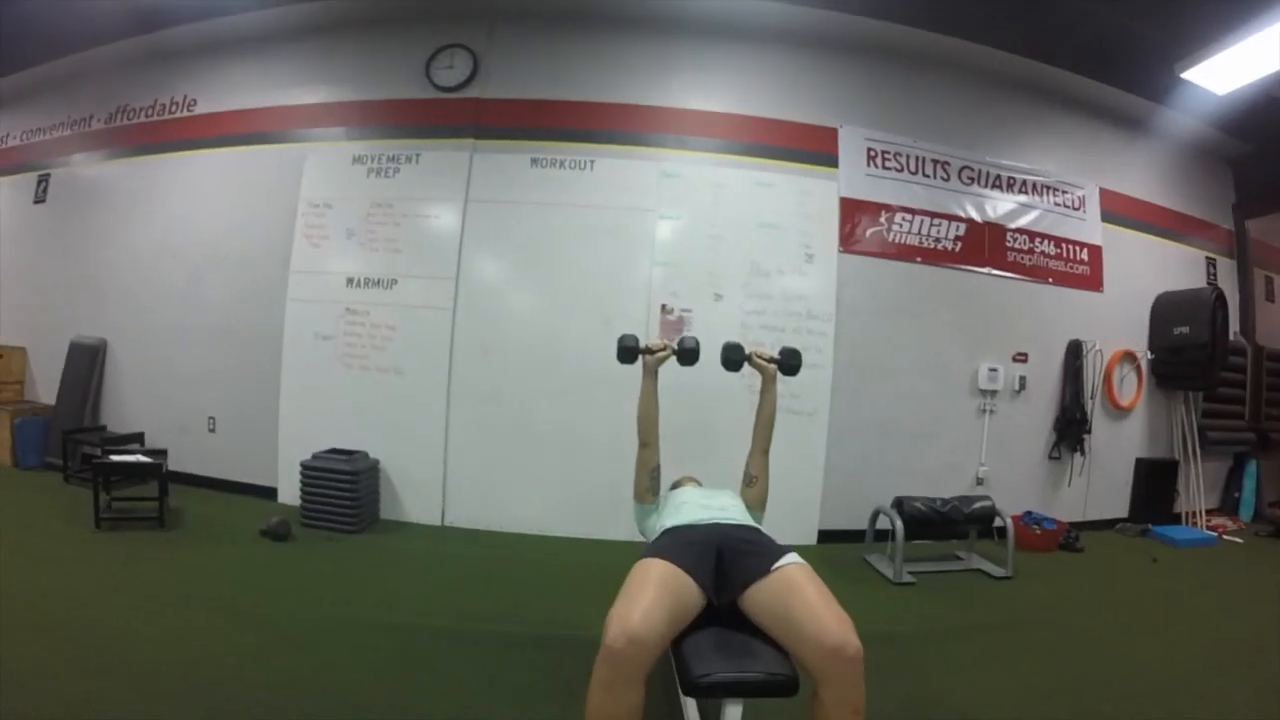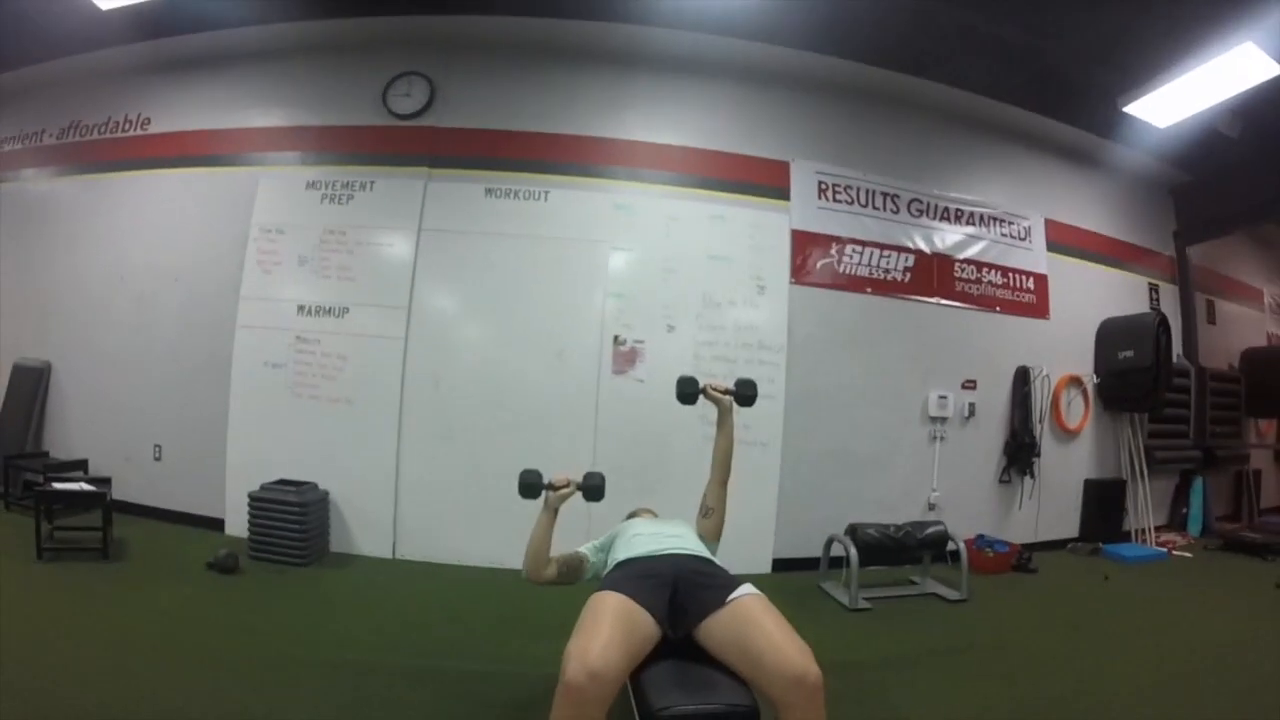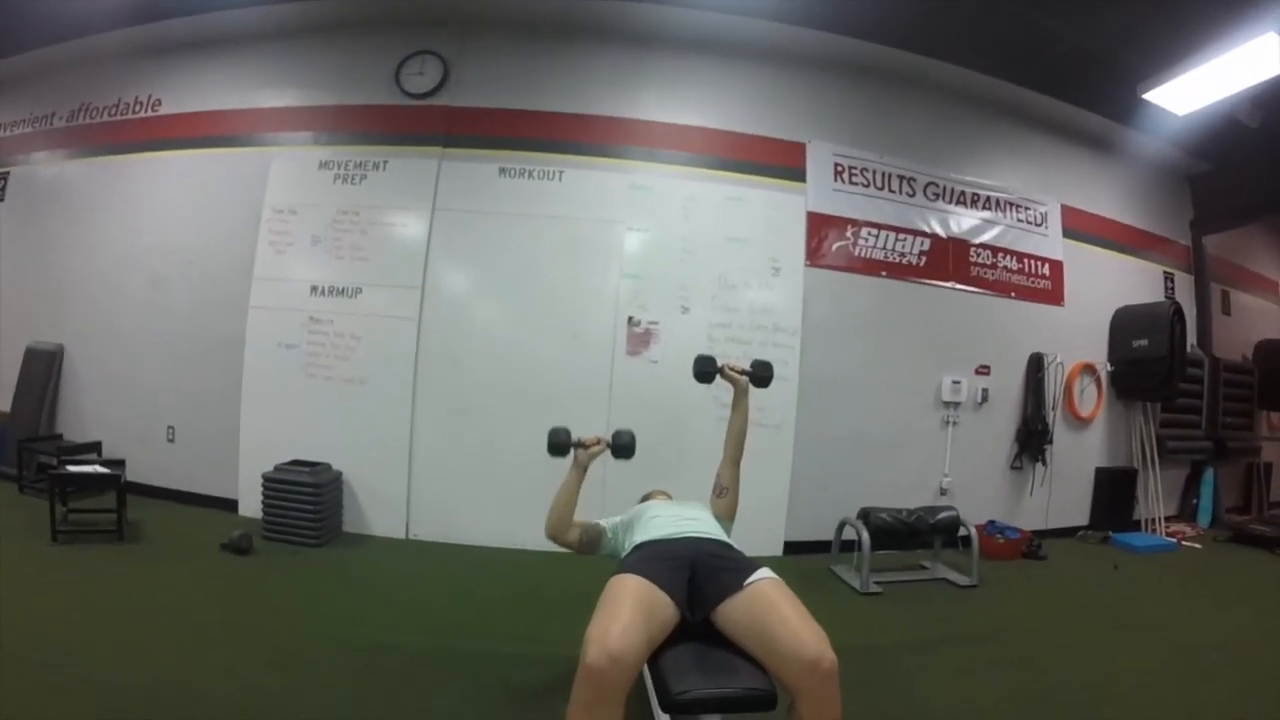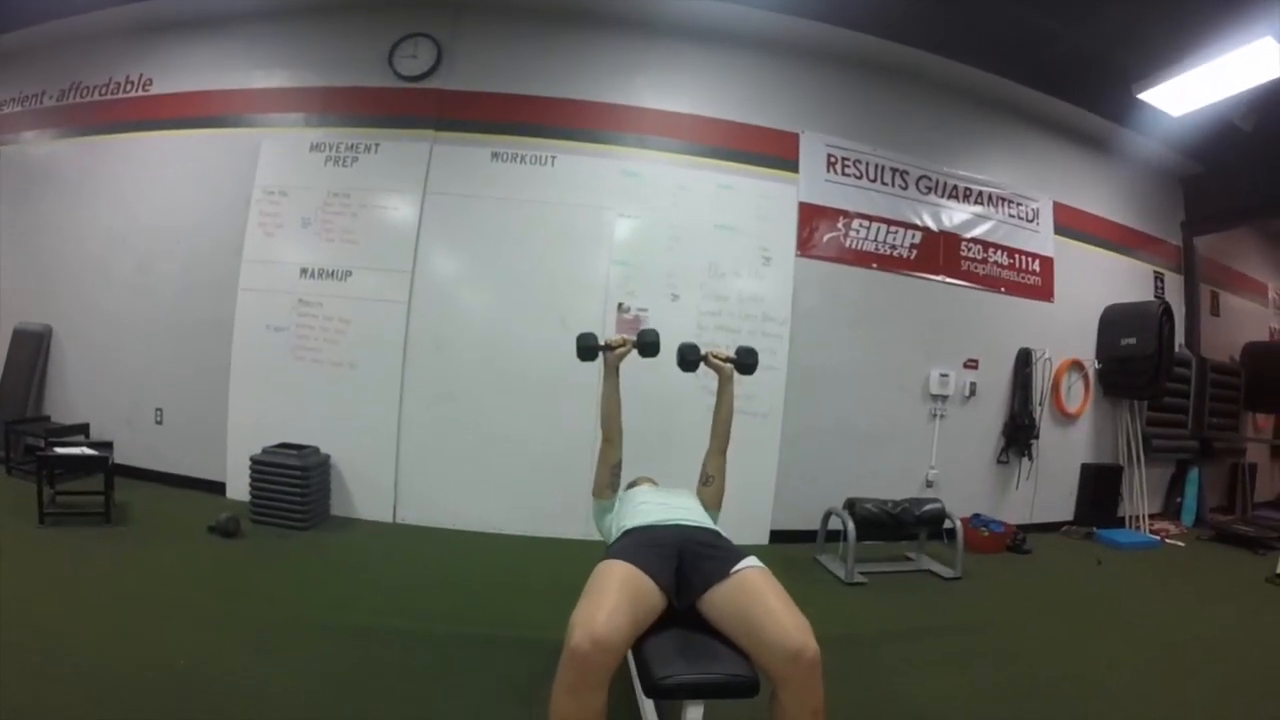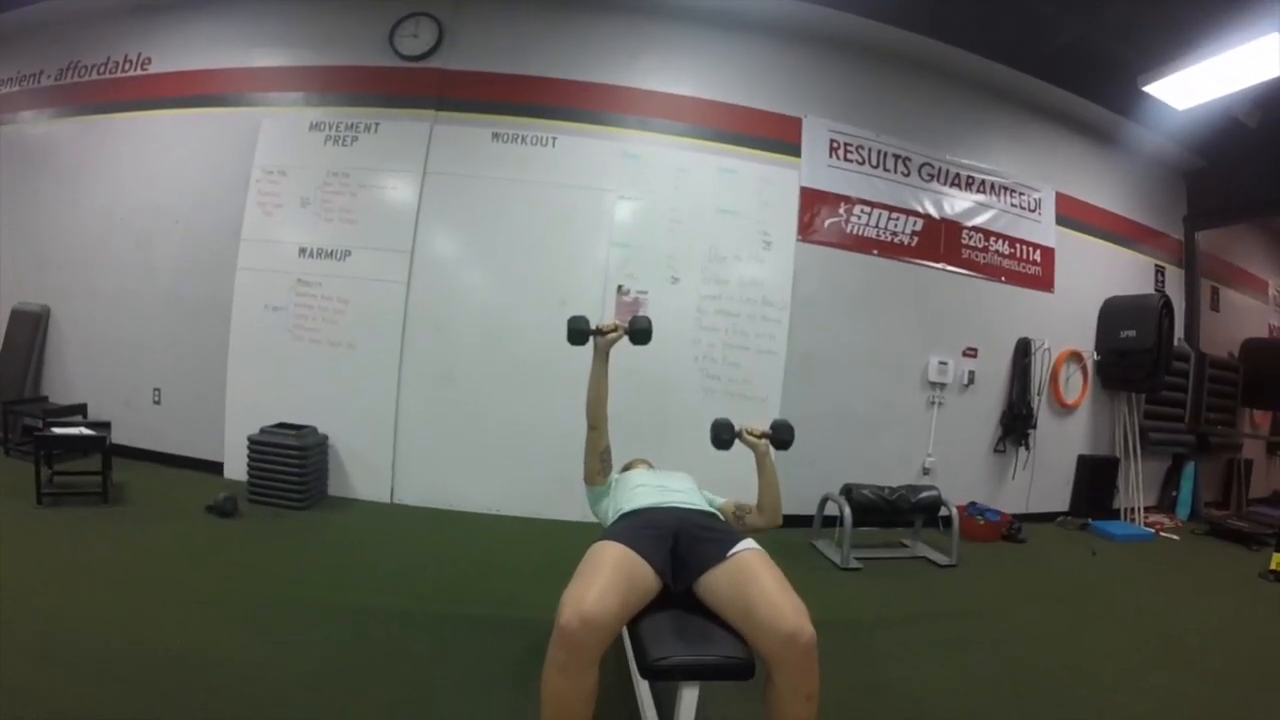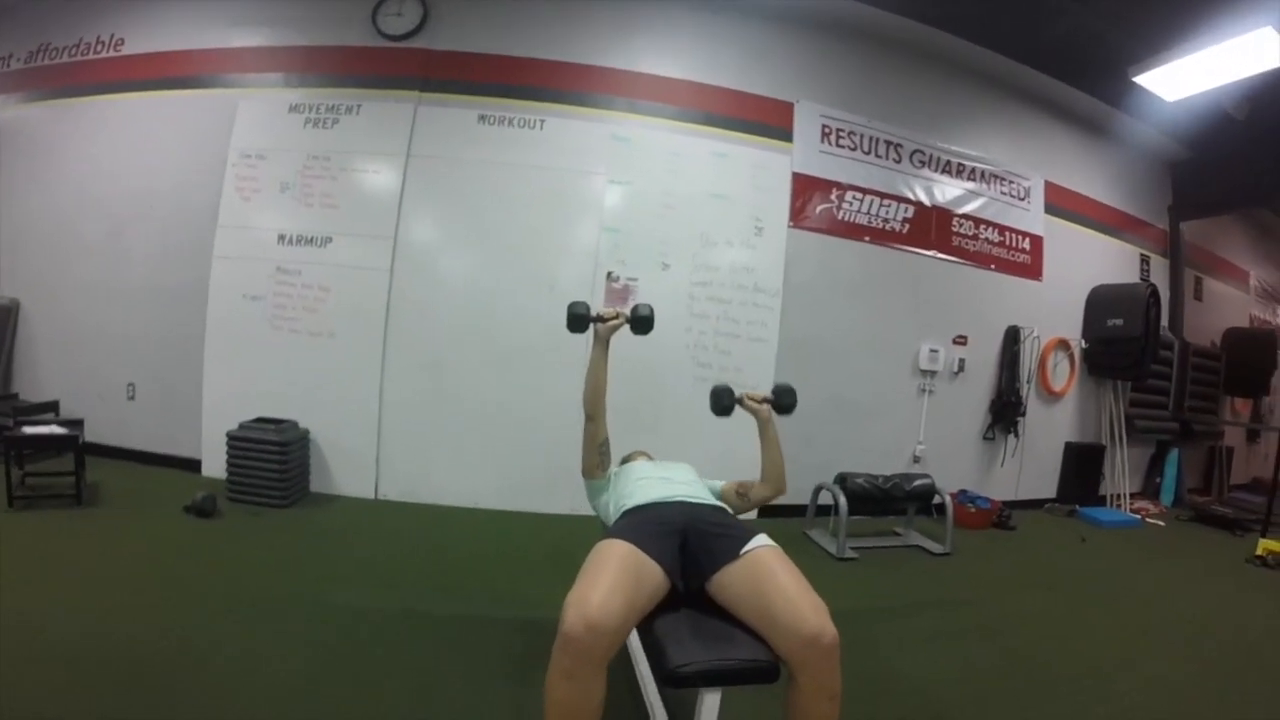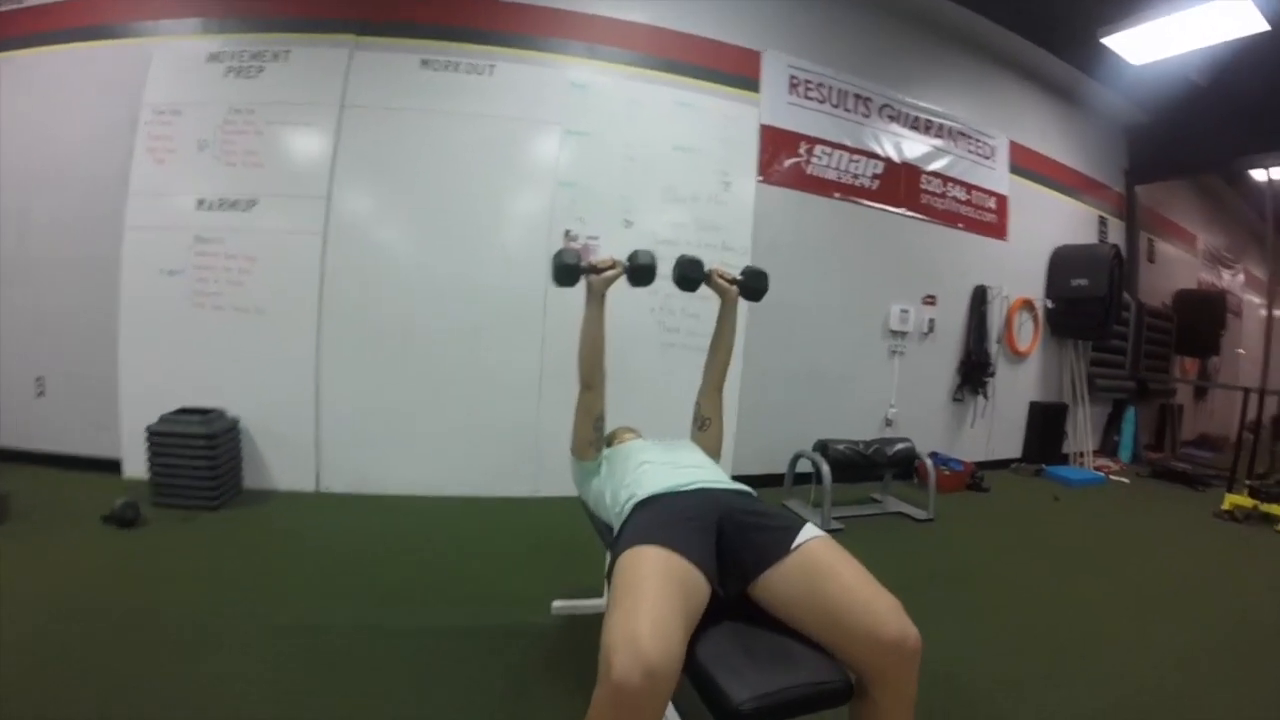
dt=0.7s
person 1, frame 1
left shoulder: (738, 502)
right shoulder: (657, 510)
left elbow: (759, 449)
right elbow: (647, 445)
left wrist: (769, 381)
right wrist: (650, 373)
left knee: (843, 652)
right knee: (622, 645)
person 1, frame 2
left shoulder: (692, 535)
right shoulder: (612, 542)
left elbow: (718, 481)
right elbow: (537, 570)
left wrist: (725, 413)
right wrist: (551, 507)
left knee: (803, 681)
right knee: (582, 680)
person 1, frame 3
left shoulder: (709, 515)
right shoulder: (625, 526)
left elbow: (731, 462)
right elbow: (558, 529)
left wrist: (741, 395)
right wrist: (580, 465)
left knee: (819, 667)
right knee: (601, 665)
person 1, frame 4
left shoulder: (697, 506)
right shoulder: (615, 509)
left elbow: (717, 447)
right elbow: (611, 440)
left wrist: (726, 379)
right wrist: (611, 368)
left hip: (709, 544)
left knee: (802, 656)
right knee: (586, 648)
person 1, frame 5
left shoulder: (694, 488)
right shoulder: (611, 491)
left elbow: (767, 518)
right elbow: (597, 426)
left wrist: (763, 454)
right wrist: (602, 354)
left hip: (706, 528)
right hip: (637, 525)
left knee: (797, 640)
right knee: (575, 629)
person 1, frame 6
left shoulder: (695, 479)
right shoulder: (610, 485)
left elbow: (772, 487)
right elbow: (594, 417)
left wrist: (765, 421)
right wrist: (601, 343)
left hip: (715, 522)
right hip: (643, 519)
left knee: (819, 642)
right knee: (582, 632)
person 1, frame 7
left shoulder: (691, 452)
right shoulder: (599, 468)
left elbow: (712, 386)
right elbow: (592, 386)
left wrist: (729, 305)
left hip: (740, 506)
right hip: (658, 515)
